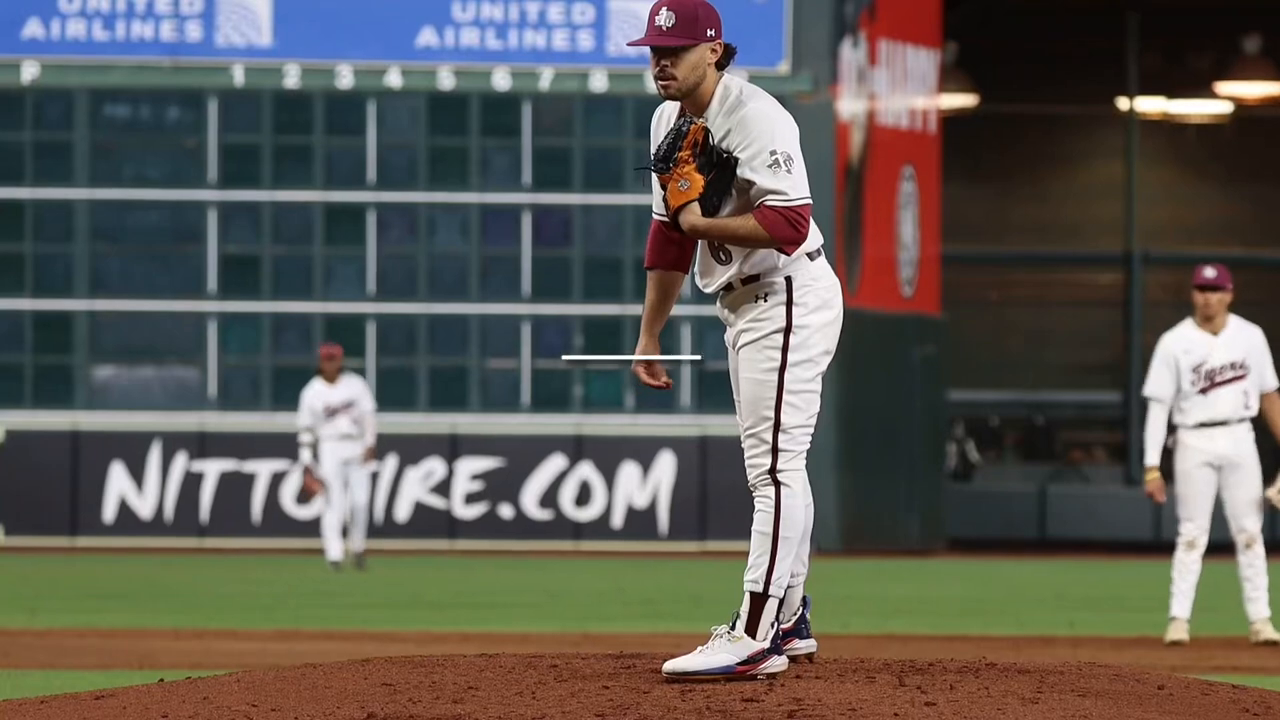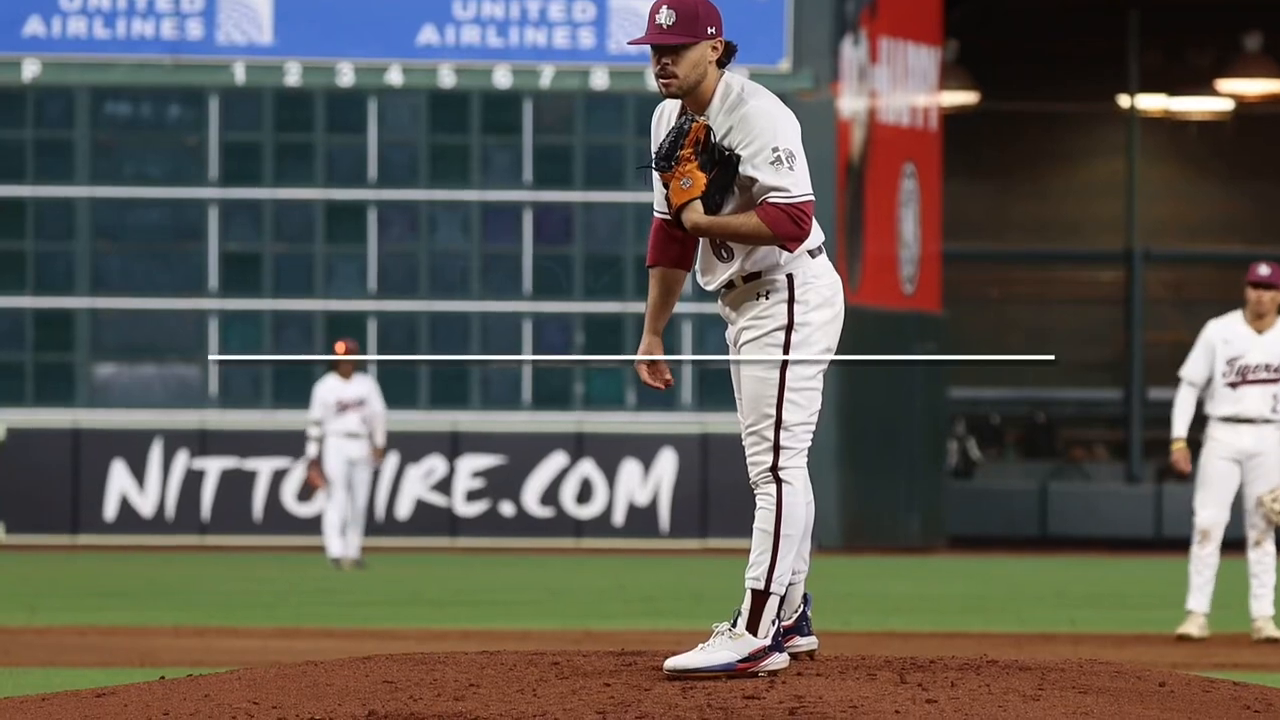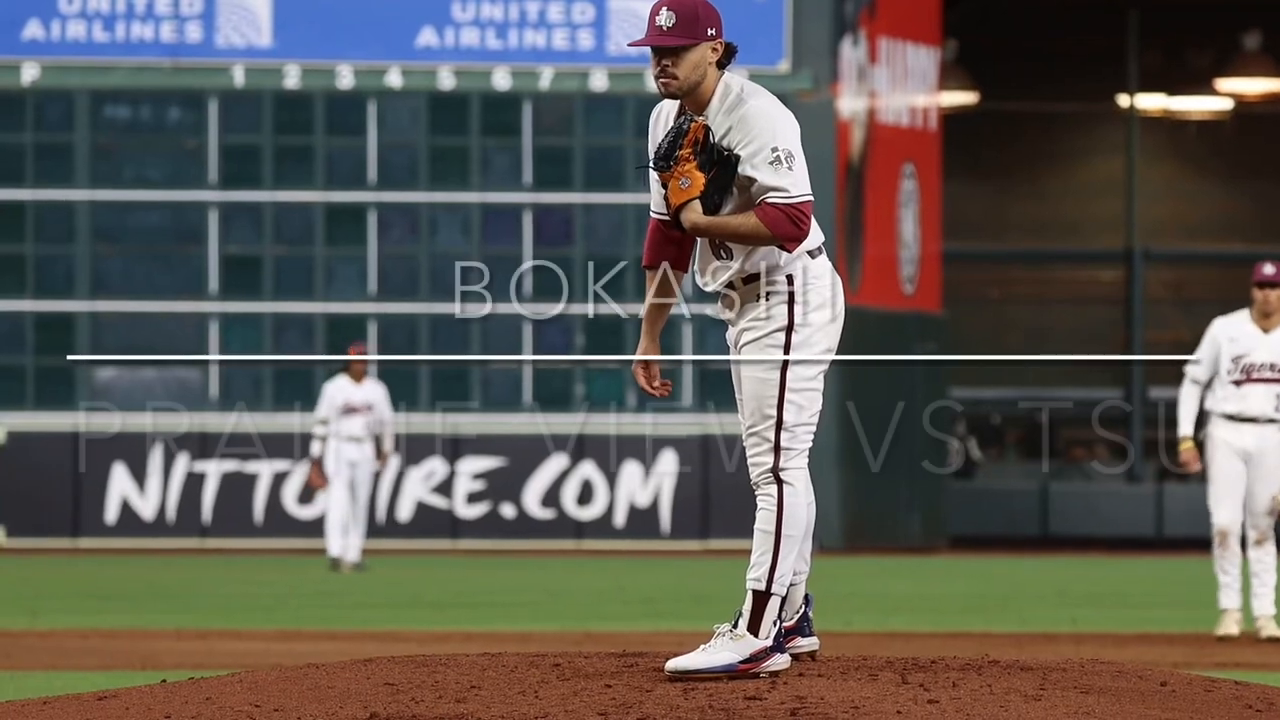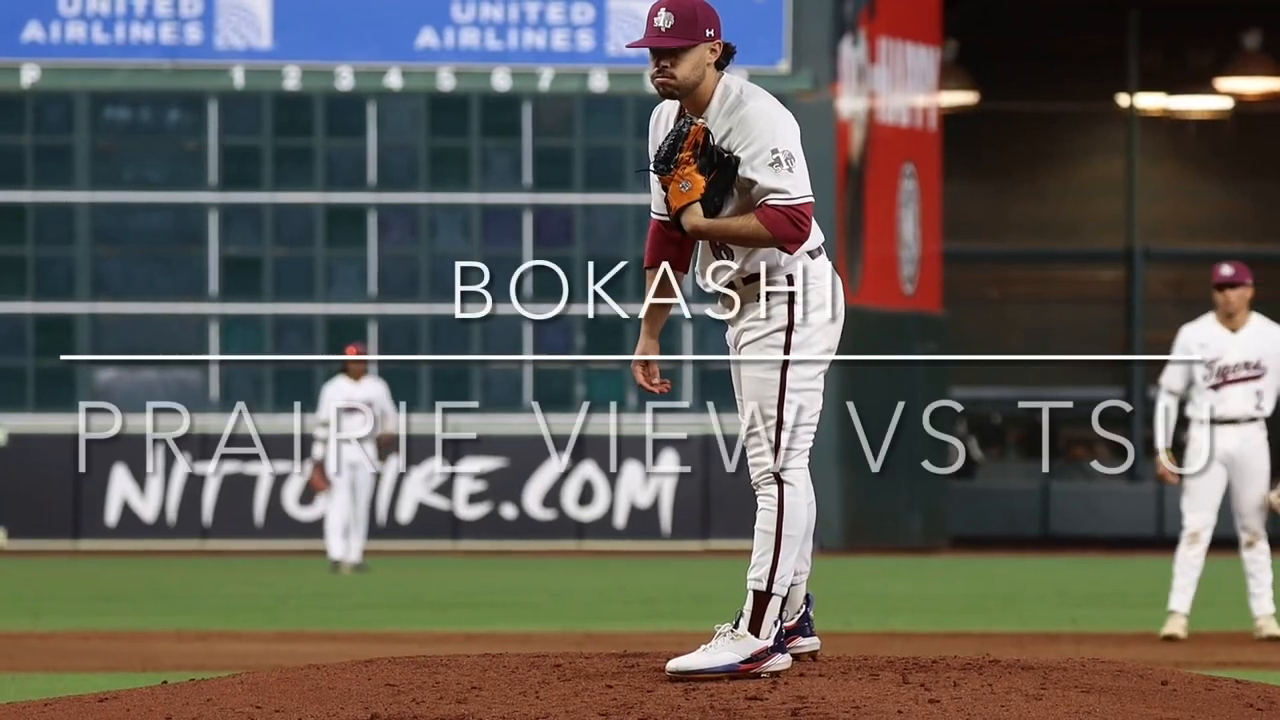
dt=0.4s
person 1, frame 1
left shoulder: (755, 117)
right shoulder: (667, 120)
left elbow: (788, 225)
right elbow: (668, 233)
left wrist: (700, 224)
right wrist: (649, 334)
left hip: (787, 300)
right hip: (743, 305)
left knee: (774, 467)
right knee: (773, 466)
left ankle: (755, 638)
right ankle: (787, 620)
person 1, frame 2
left shoulder: (757, 114)
right shoulder: (668, 117)
left elbow: (791, 220)
right elbow: (669, 230)
left wrist: (703, 221)
right wrist: (652, 333)
left hip: (790, 297)
right hip: (744, 301)
left knee: (775, 463)
right knee: (773, 463)
left ankle: (757, 635)
right ankle: (789, 617)
person 1, frame 3
left shoulder: (756, 115)
right shoulder: (666, 119)
left elbow: (790, 221)
right elbow: (666, 232)
left wrist: (701, 221)
right wrist: (649, 336)
left hip: (789, 298)
right hip: (743, 302)
left knee: (776, 464)
right knee: (774, 464)
left ankle: (758, 635)
right ankle: (791, 617)
person 1, frame 4
left shoulder: (756, 116)
right shoulder: (665, 120)
left elbow: (791, 223)
right elbow: (666, 233)
left wrist: (701, 224)
right wrist: (649, 335)
left hip: (790, 298)
right hip: (743, 302)
left knee: (777, 465)
right knee: (775, 465)
left ankle: (759, 635)
right ankle: (791, 618)
person 2, frame 1
right shoulder: (1173, 342)
right elbow: (1158, 407)
right wrist: (1152, 467)
left hip: (1240, 440)
right hip: (1194, 444)
left knee: (1249, 531)
right knee: (1191, 534)
right ankle: (1179, 620)
person 2, frame 2
right shoulder: (1218, 331)
right elbow: (1189, 386)
right wrist: (1178, 440)
right hip: (1222, 437)
right knee: (1207, 523)
right ankle: (1196, 614)
person 2, frame 3
right shoulder: (1224, 329)
right elbow: (1192, 383)
right wrist: (1185, 440)
right hip: (1225, 434)
right knee: (1226, 522)
right ankle: (1231, 610)
person 2, frame 4
right shoulder: (1193, 335)
right elbow: (1169, 394)
right wrist: (1163, 451)
right hip: (1205, 438)
right knee: (1196, 525)
right ankle: (1177, 614)
person 3, frame 1
left shoulder: (863, 45)
right shoulder: (846, 47)
left elbow: (865, 88)
right elbow: (845, 90)
left hip: (859, 122)
right hip: (850, 122)
left knee: (856, 200)
right knee: (848, 199)
left ankle: (854, 276)
right ankle: (849, 273)
person 3, frame 2
left shoulder: (864, 42)
right shoulder: (847, 44)
left elbow: (866, 83)
right elbow: (845, 87)
left hip: (860, 118)
right hip: (850, 118)
left knee: (857, 190)
right knee: (849, 192)
left ankle: (855, 271)
right ankle: (850, 272)
person 3, frame 3
left shoulder: (863, 42)
right shoulder: (846, 44)
left elbow: (866, 85)
right elbow: (844, 87)
left hip: (859, 118)
right hip: (849, 120)
left knee: (857, 191)
right knee: (848, 190)
left ankle: (855, 272)
right ankle: (849, 271)
person 3, frame 4
left shoulder: (864, 42)
right shoulder: (846, 45)
left elbow: (866, 85)
right elbow: (843, 88)
left hip: (859, 119)
right hip: (849, 119)
left knee: (857, 191)
right knee: (849, 194)
left ankle: (856, 272)
right ankle: (850, 274)
person 4, frame 1
left shoulder: (355, 383)
right shoulder: (310, 392)
left elbow: (368, 414)
right elbow: (305, 429)
left wrist: (370, 445)
right wrist: (307, 463)
left hip: (357, 448)
right hip: (330, 449)
left knee: (360, 501)
right knee: (333, 504)
left ankle: (357, 550)
right ankle: (334, 557)
person 4, frame 2
left shoulder: (368, 383)
right shoulder: (323, 386)
left elbow: (378, 415)
right elbow: (315, 422)
left wrist: (380, 446)
right wrist: (313, 458)
left hip: (363, 448)
right hip: (335, 446)
left knee: (359, 503)
right knee: (336, 501)
left ankle: (353, 554)
right ankle: (335, 555)
person 4, frame 3
left shoulder: (378, 389)
right shoulder: (333, 386)
left elbow: (386, 421)
right elbow: (321, 421)
left wrist: (386, 451)
right wrist: (315, 457)
left hip: (365, 451)
right hip: (337, 448)
left knee: (360, 505)
right knee: (338, 501)
left ankle: (354, 557)
right ankle: (335, 554)
person 4, frame 4
left shoulder: (378, 386)
right shoulder: (332, 388)
left elbow: (389, 414)
right elbow: (322, 423)
left wrist: (388, 433)
right wrist: (317, 460)
left hip: (366, 451)
right hip: (338, 450)
left knee: (361, 505)
right knee: (338, 503)
left ankle: (355, 557)
right ankle: (337, 557)
